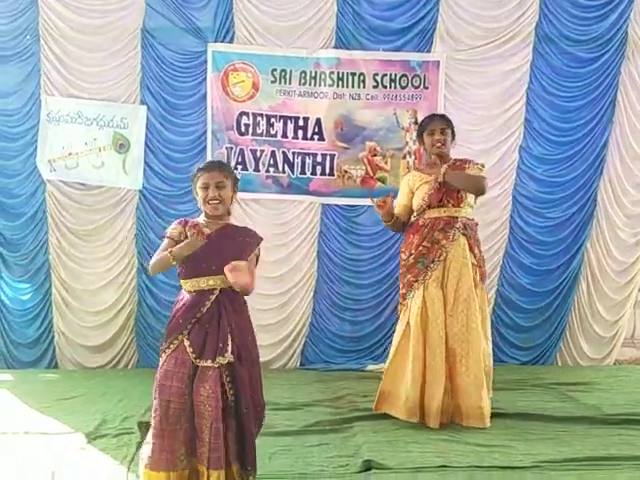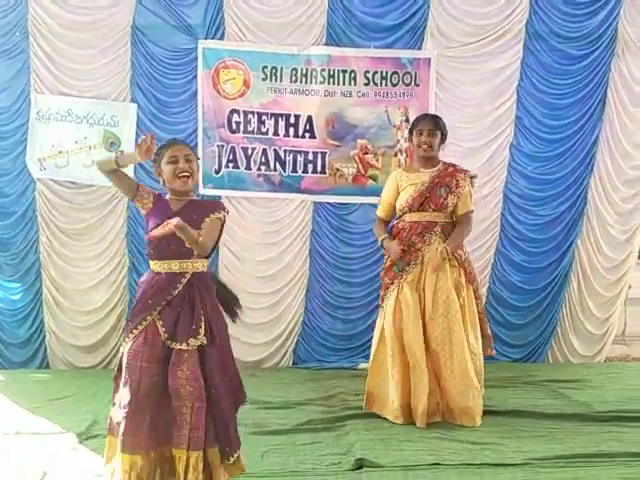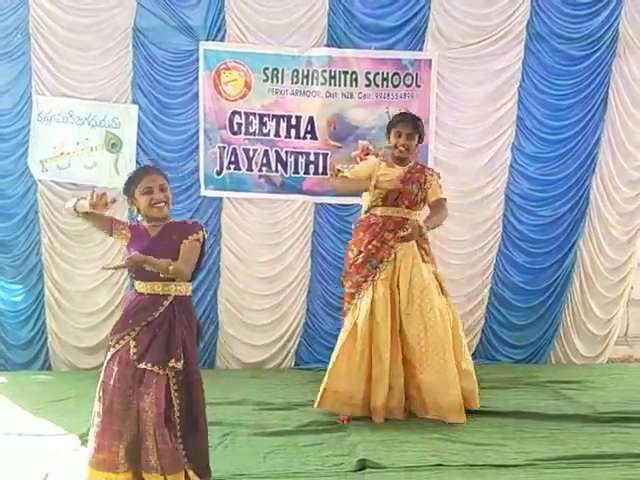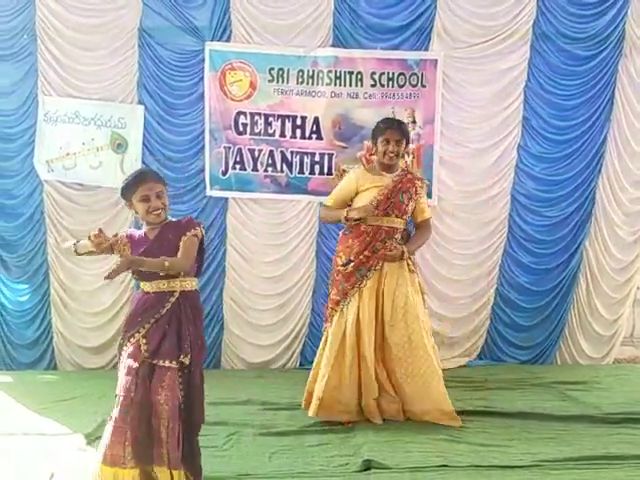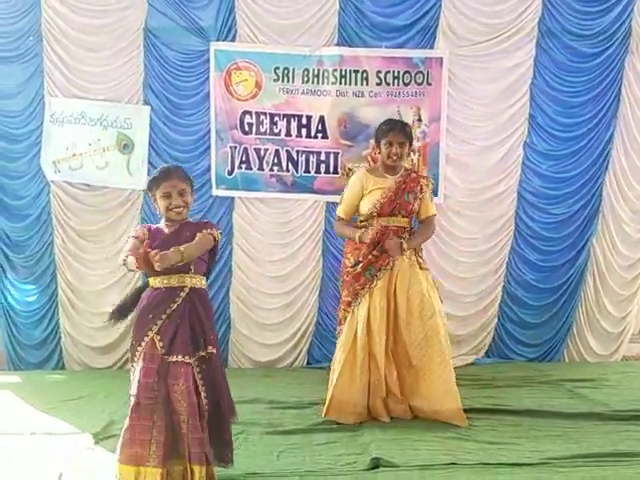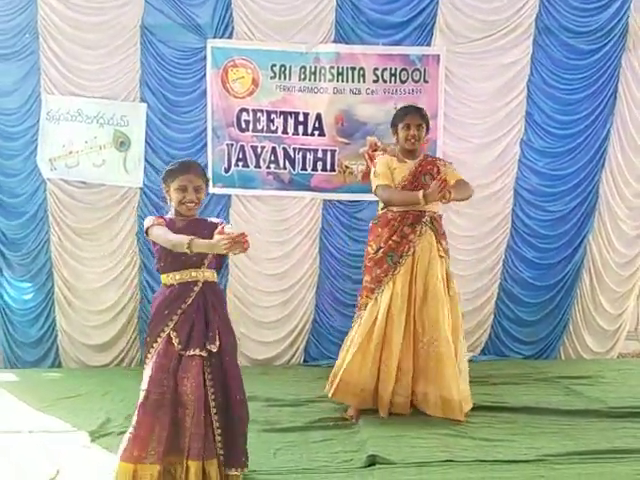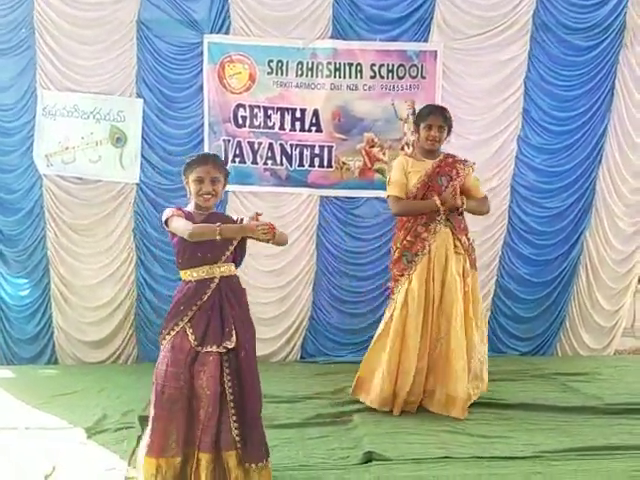
dt=0.3s
person 1, frame 1
left shoulder: (245, 238)
right shoulder: (183, 229)
left elbow: (247, 287)
right elbow: (153, 267)
left wrist: (240, 280)
right wrist: (187, 246)
left hip: (228, 323)
right hip: (188, 320)
left knee: (218, 402)
right knee: (174, 399)
person 1, frame 2
left shoulder: (212, 208)
right shoulder: (152, 203)
left elbow: (204, 247)
right elbow: (105, 167)
left wrist: (180, 227)
right wrist: (134, 157)
left hip: (194, 301)
right hip: (154, 299)
left knee: (191, 382)
right knee: (142, 381)
person 1, frame 3
left shoulder: (190, 230)
right shoulder: (130, 231)
left elbow: (184, 270)
right elbow: (74, 209)
left wrist: (144, 260)
right wrist: (90, 205)
left hip: (173, 322)
right hip: (136, 320)
left knee: (162, 403)
right knee: (119, 397)
person 1, frame 4
left shoulder: (188, 227)
right shoulder: (131, 239)
left elbow: (184, 264)
right elbow: (74, 248)
left wrist: (138, 263)
right wrist: (93, 245)
left hip: (180, 320)
right hip: (144, 320)
left knee: (170, 396)
right knee: (133, 394)
person 1, frame 5
left shoulder: (205, 230)
right shoulder: (146, 232)
left elbow: (193, 250)
right elbow: (130, 253)
left wrist: (166, 258)
right wrist: (137, 260)
left hip: (191, 317)
right hip: (153, 316)
left knee: (192, 393)
right knee: (150, 393)
person 1, frame 6
left shoulder: (213, 226)
right shoulder: (156, 224)
left elbow: (236, 240)
right elbow: (172, 242)
left wrist: (233, 241)
right wrist: (211, 245)
left hip: (207, 312)
right hip: (170, 311)
left knee: (205, 388)
right knee: (159, 388)
person 1, frame 7
left shoulder: (232, 222)
right shoulder: (175, 216)
left elbow: (282, 238)
right elbow: (191, 232)
left wrist: (266, 231)
right wrist: (239, 230)
left hip: (227, 307)
right hip: (189, 306)
left knee: (222, 383)
right knee: (173, 382)
person 2, frame 1
left shoulder: (466, 167)
right shoulder: (412, 178)
left elbow: (481, 187)
right elbow: (400, 224)
left wrist: (441, 172)
right wrist: (386, 215)
left hip: (461, 255)
right hip: (422, 255)
left knee: (463, 325)
right knee: (422, 322)
left ankle: (460, 401)
right ankle: (418, 400)
person 2, frame 2
left shoulder: (456, 176)
right shoulder: (398, 177)
left elbow: (464, 222)
right elbow: (380, 220)
left wrist: (450, 246)
right wrist: (386, 241)
left hip: (444, 258)
right hip: (404, 259)
left knee: (448, 328)
right knee: (398, 324)
left ankle: (453, 400)
right ankle: (400, 401)
person 2, frame 3
left shoulder: (426, 176)
right shoulder: (374, 165)
left elbow: (441, 210)
right elbow: (338, 184)
left wrist: (422, 224)
right wrist: (375, 185)
left hip: (409, 253)
right hip: (371, 252)
left knee: (426, 321)
right knee: (367, 320)
left ankle: (430, 397)
right ankle: (351, 399)
person 2, frame 4
left shoulder: (413, 183)
right shoulder: (358, 176)
left elbow: (424, 227)
right elbow: (324, 213)
left wrist: (405, 251)
right wrist: (351, 213)
left hip: (395, 263)
right hip: (356, 261)
left knee: (405, 331)
right knee: (353, 329)
left ankle: (416, 401)
right ankle: (348, 403)
person 2, frame 5
left shoulder: (418, 182)
right shoulder: (362, 178)
left elbow: (428, 225)
right elbow: (340, 223)
left wrist: (404, 245)
right wrist: (360, 235)
left hip: (404, 262)
right hip: (366, 263)
left knee: (421, 328)
right knee: (366, 331)
left ankle: (423, 400)
right ankle: (359, 403)
person 2, frame 6
left shoulder: (438, 166)
right shoulder: (384, 162)
left elbow: (466, 189)
right elbow: (386, 195)
left wrist: (445, 194)
right wrist: (424, 196)
left hip: (430, 250)
right hip: (391, 249)
left knee: (435, 319)
right knee: (385, 317)
left ankle: (435, 393)
right ankle: (362, 394)
person 2, frame 7
left shoulder: (458, 166)
right shoulder: (403, 164)
left elbow: (484, 205)
right elbow: (396, 206)
left wrist: (461, 204)
right wrist: (438, 202)
left hip: (451, 248)
right hip: (413, 248)
left knee: (451, 317)
right knee: (409, 317)
left ankle: (444, 391)
right ankle: (394, 390)
